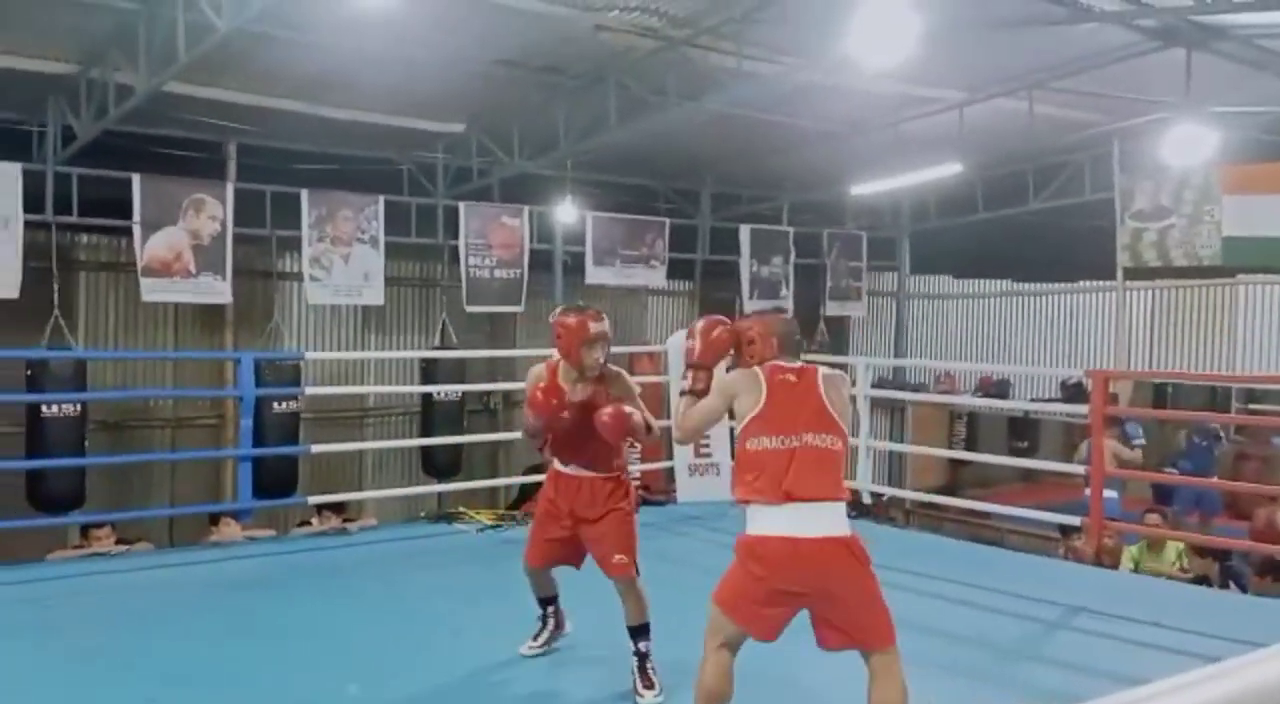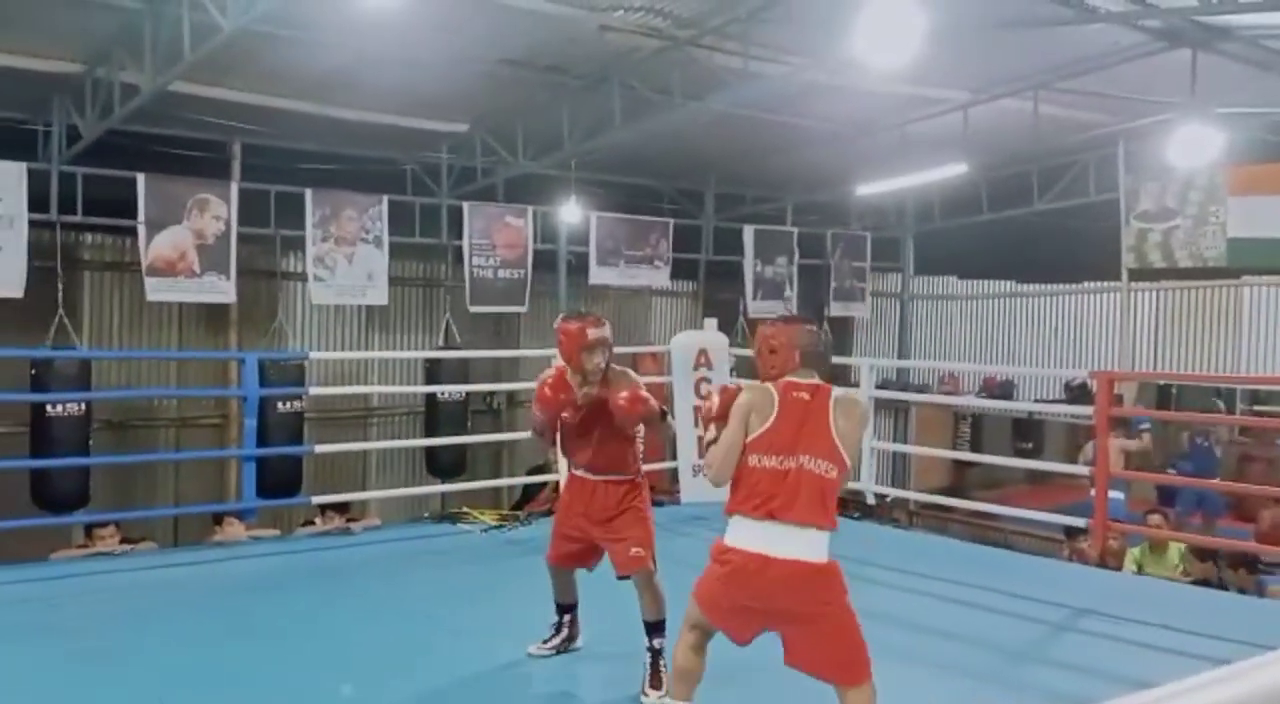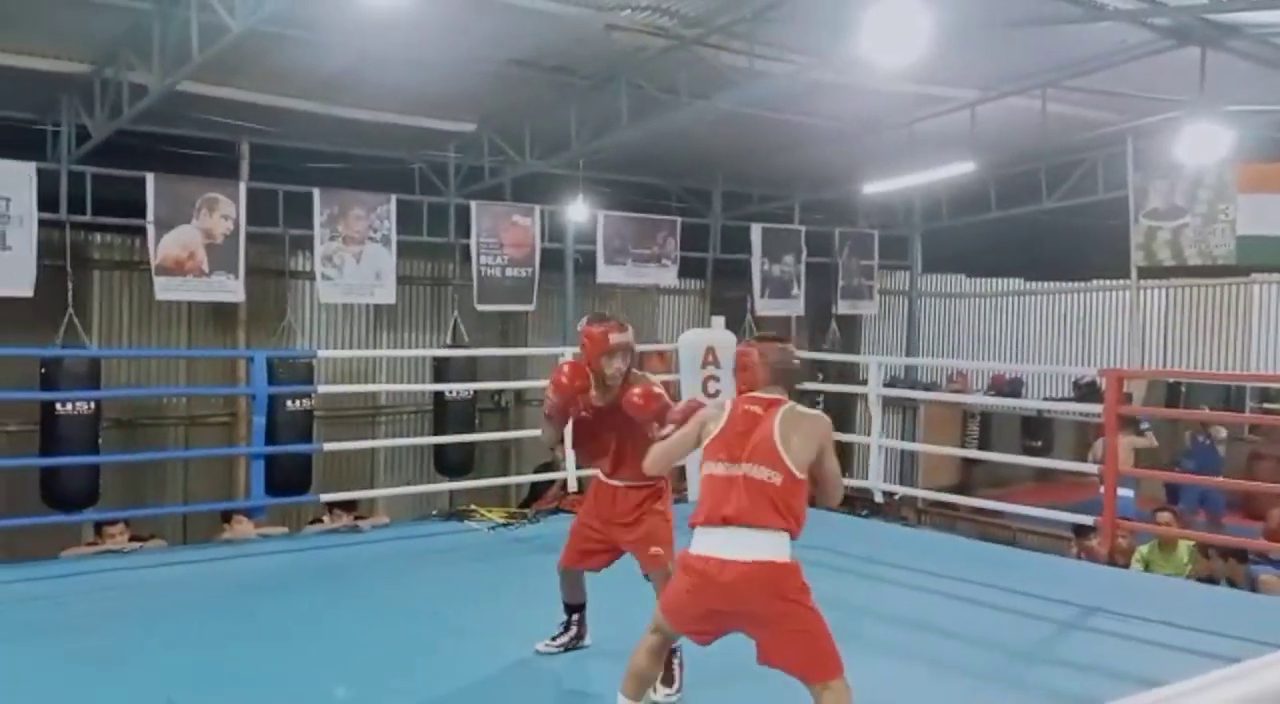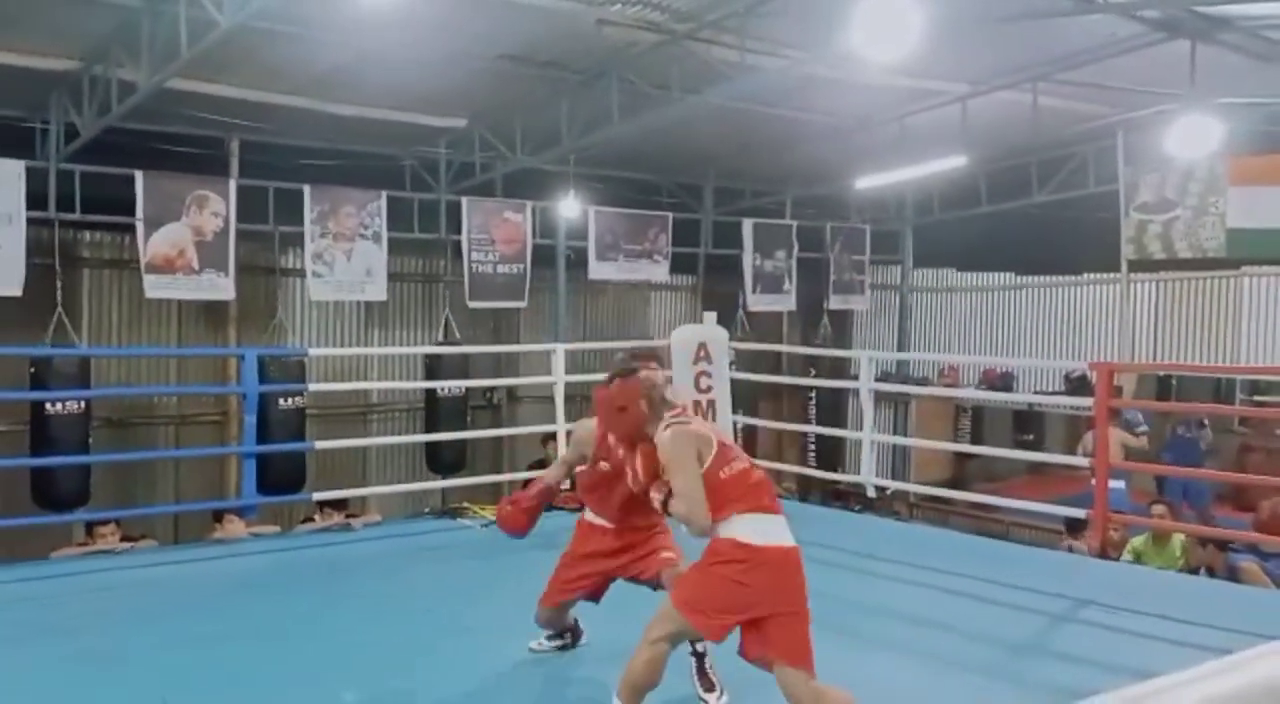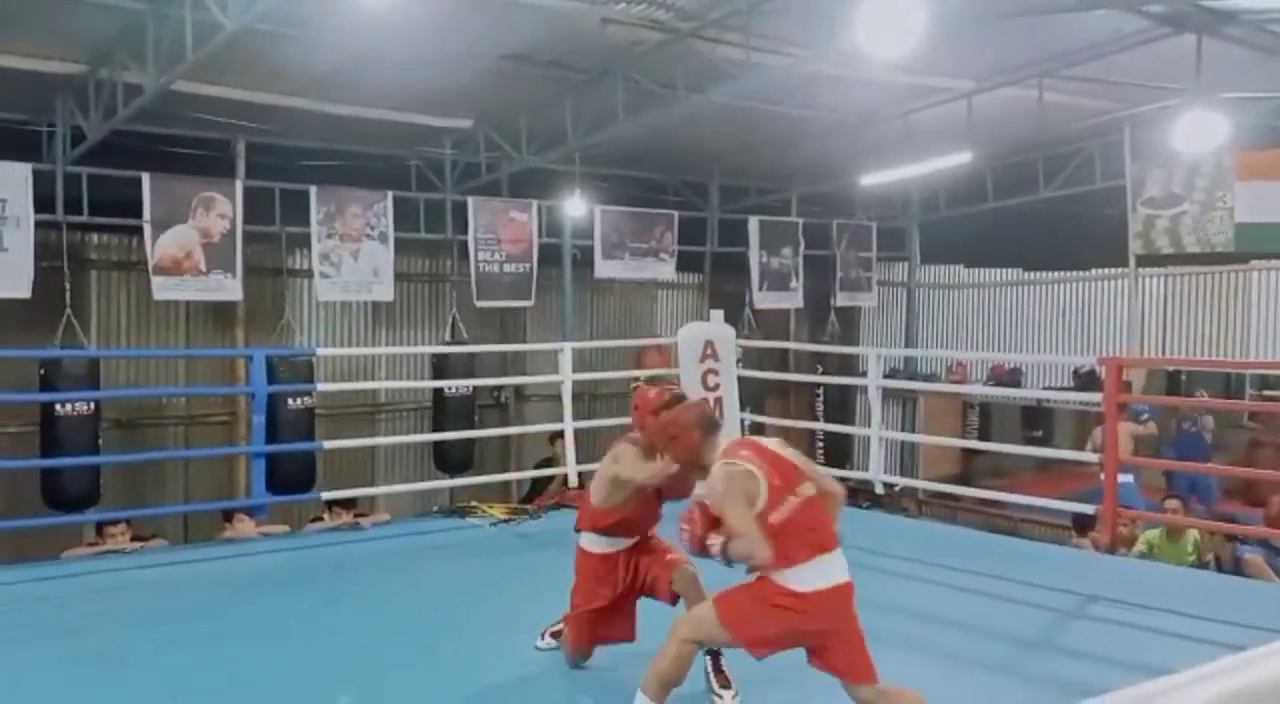
dt=0.2s
person 1, frame 1
left shoulder: (615, 380)
right shoulder: (541, 376)
left elbow: (649, 429)
right elbow: (533, 438)
left wrist: (637, 423)
right wrist: (535, 423)
left hip: (607, 489)
right hip: (561, 483)
left knee: (625, 577)
right knee: (536, 562)
left ankle: (643, 660)
right ankle: (553, 622)
person 1, frame 2
left shoulder: (622, 380)
right shoulder: (552, 382)
left elbow: (659, 420)
right elbow: (546, 442)
left wrist: (651, 413)
right wrist: (542, 420)
left hip: (623, 491)
right hip: (580, 486)
left knee: (643, 573)
right knee: (557, 563)
left ankle: (655, 659)
right ankle: (567, 630)
person 1, frame 3
left shoulder: (642, 386)
right shoulder: (573, 385)
right elbow: (551, 443)
left wrist: (665, 414)
right wrist: (553, 409)
left hip: (645, 494)
right hip: (605, 492)
left knee: (661, 571)
right knee: (569, 566)
left ankle: (670, 657)
right ankle: (575, 628)
person 1, frame 4
right shoulder: (590, 432)
right elbow: (559, 470)
right wrist: (529, 499)
left hip: (643, 530)
right hip: (596, 532)
left knee: (679, 576)
right knee: (547, 616)
left ankle: (700, 663)
right ankle: (569, 632)
person 1, frame 5
left shoulder: (663, 455)
right shoulder: (627, 451)
right elbow: (646, 476)
left hip: (639, 544)
right hip: (602, 556)
left knee: (686, 578)
right knee: (576, 656)
left ankle: (714, 661)
right ankle: (567, 626)
person 2, frame 1
left shoulder: (741, 381)
right shoulder: (836, 383)
left elbow: (683, 432)
left wrist: (697, 372)
left hip: (768, 546)
right hip: (834, 544)
left knee: (719, 644)
right knee: (883, 655)
person 2, frame 2
left shoulder: (752, 398)
right shoulder: (851, 410)
left elbow: (717, 474)
left wrist: (715, 428)
left hip: (741, 558)
right hip: (808, 568)
left knee: (694, 632)
person 2, frame 3
left shoulder: (715, 414)
right shoulder: (814, 424)
left elbow: (652, 465)
right elbow: (832, 496)
left wrist: (676, 429)
left hip: (706, 566)
right hip: (771, 573)
left knee: (657, 636)
person 2, frame 4
left shoulder: (673, 439)
right shoulder: (693, 425)
left elbow: (700, 520)
left wrist: (664, 499)
left hip: (742, 554)
right hip: (782, 558)
left knee: (657, 637)
person 2, frame 5
left shoulder: (722, 481)
right shoulder: (770, 446)
left elbow: (760, 555)
right elbow: (836, 494)
left wrist: (716, 544)
left hip: (793, 597)
right hip: (836, 588)
left knee: (685, 631)
